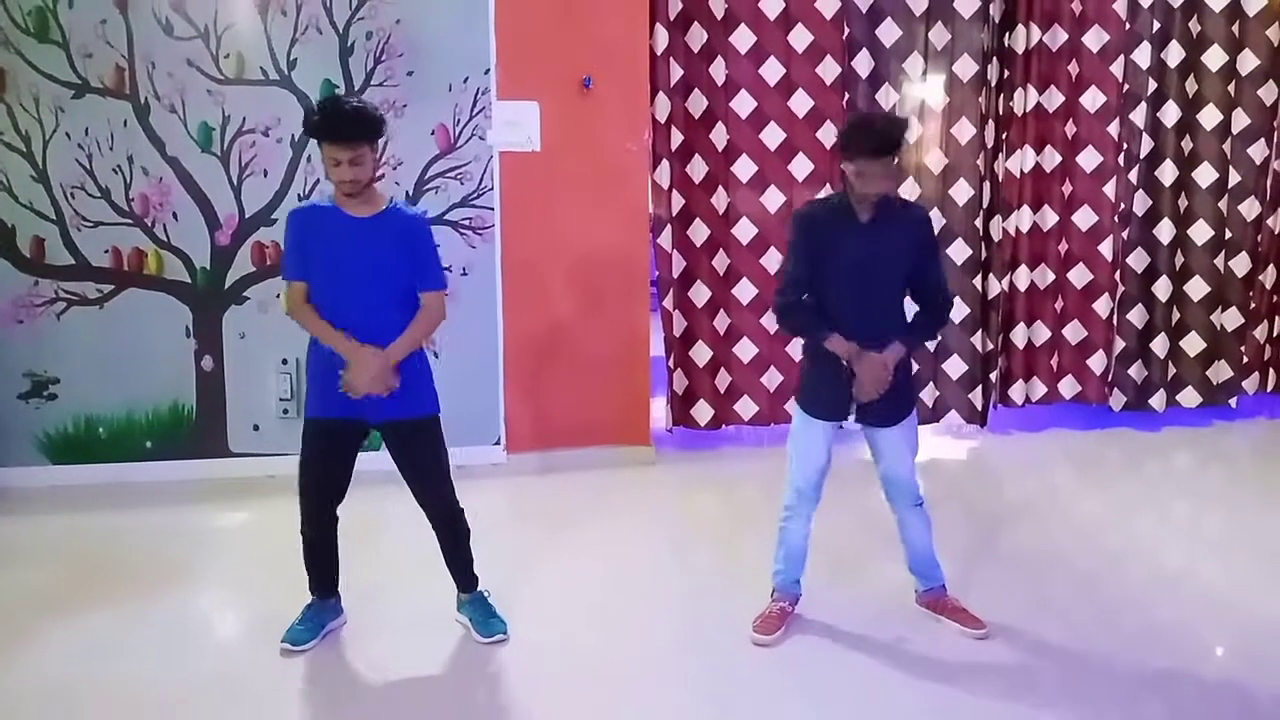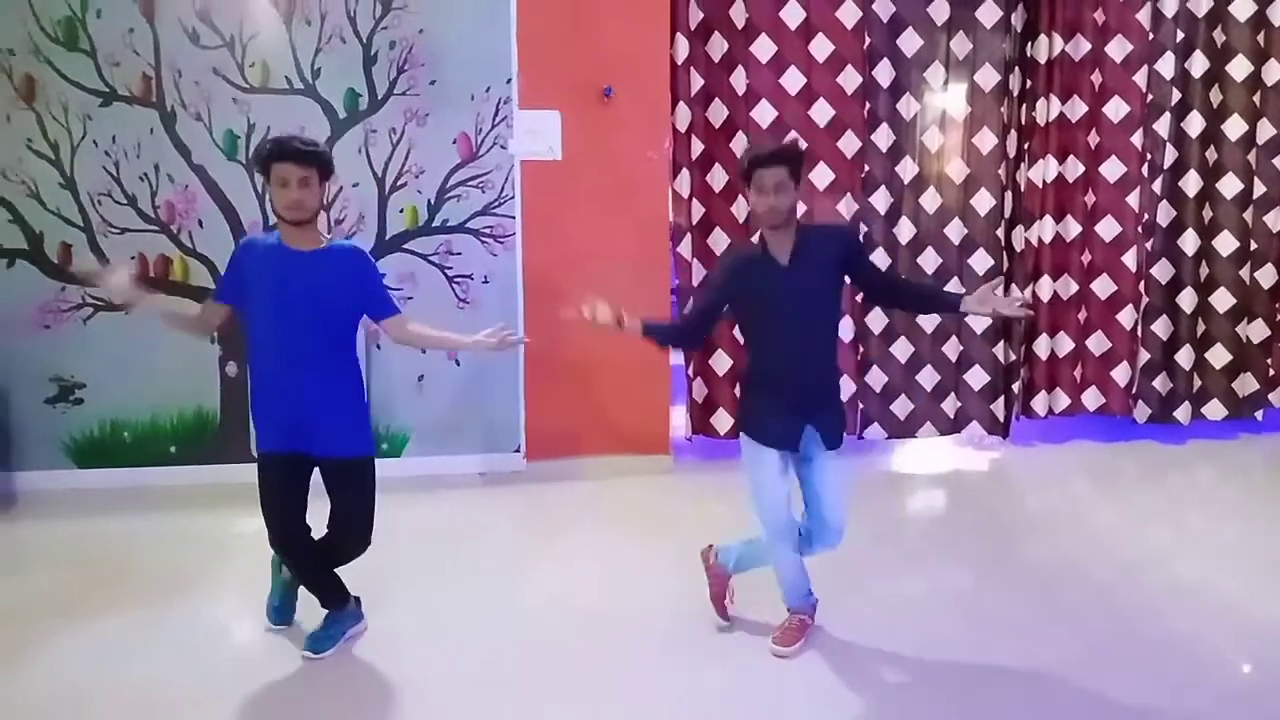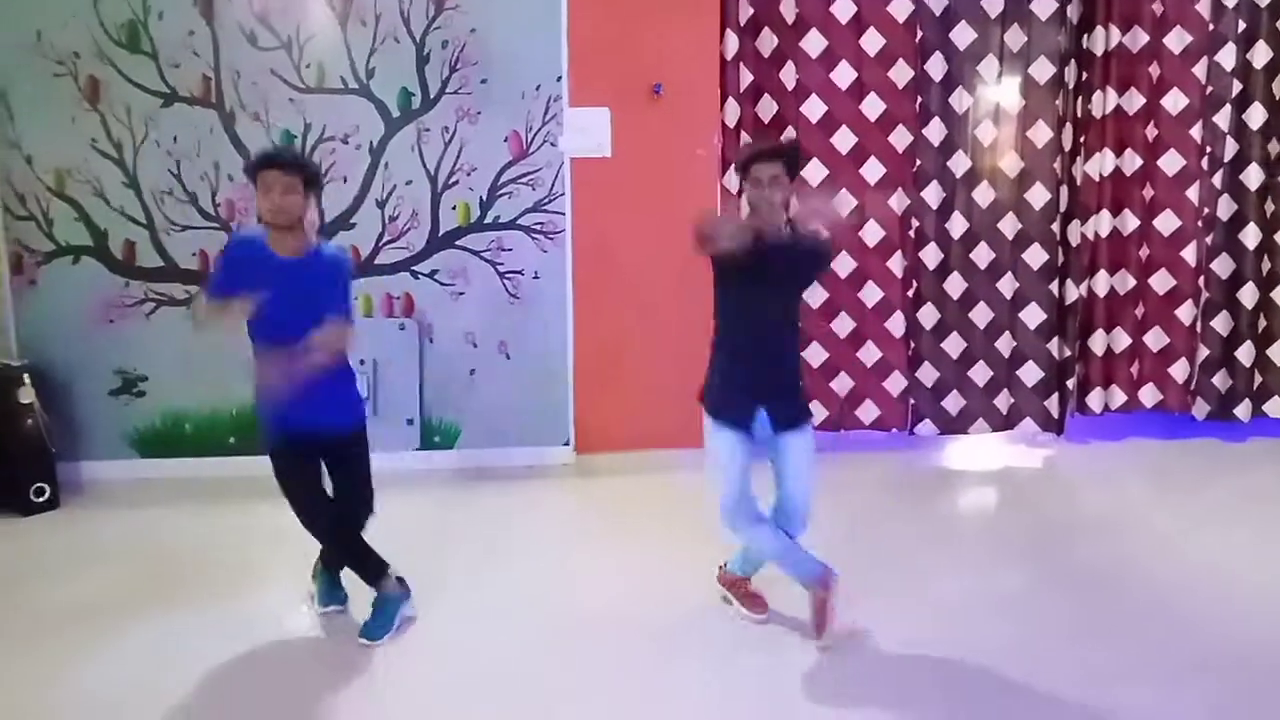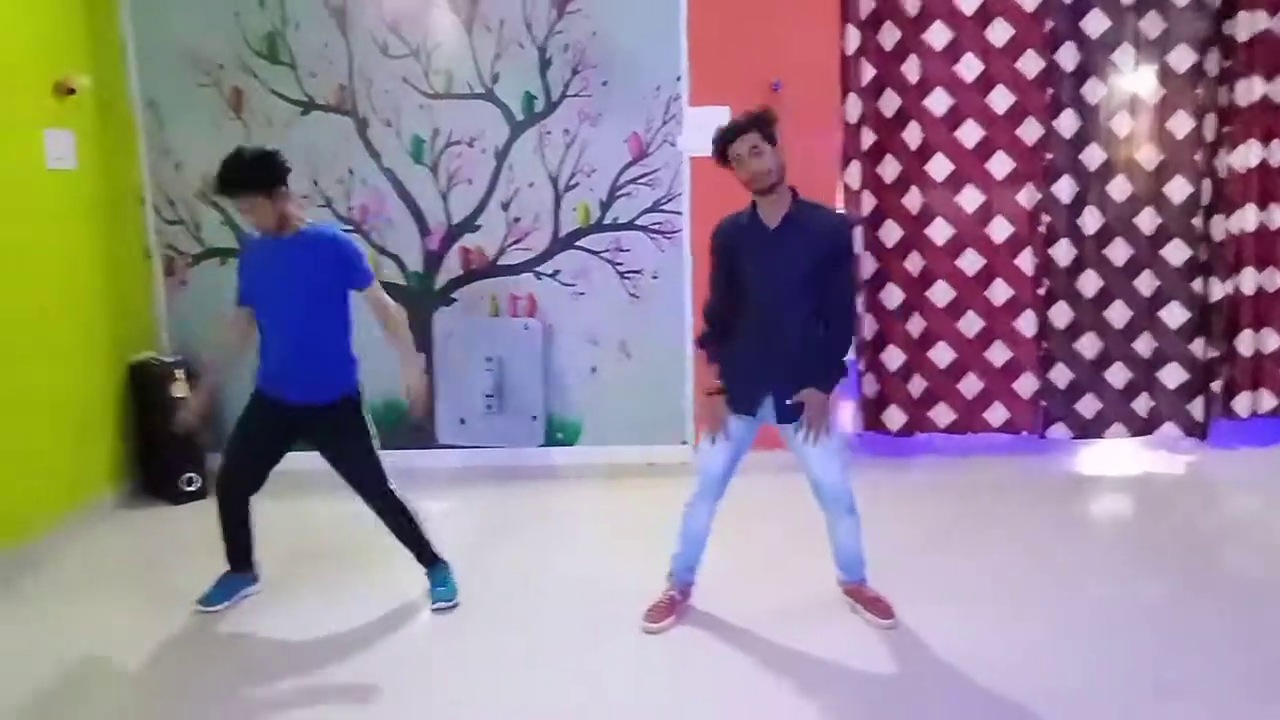
dt=0.5s
person 1, frame 1
left shoulder: (914, 223)
right shoulder: (812, 220)
left elbow: (936, 306)
right elbow: (788, 307)
left wrist: (889, 357)
right wrist: (851, 355)
left hip: (890, 380)
right hip: (823, 381)
left knee: (905, 494)
right knee: (800, 497)
left ankle: (932, 591)
right ankle: (784, 597)
person 1, frame 2
left shoulder: (835, 246)
right shoulder: (736, 268)
left elbow: (893, 294)
right elbow: (691, 333)
left wrist: (964, 303)
right wrist: (623, 321)
left hip: (822, 414)
right hip: (765, 418)
left knee: (826, 531)
right knee: (780, 526)
left ankle: (724, 560)
right ankle: (801, 606)
person 1, frame 3
left shoulder: (804, 248)
right shoulder: (728, 243)
left elbow: (817, 252)
right elbow: (710, 234)
left wrist: (815, 229)
right wrist: (743, 230)
left hip: (784, 401)
right hip: (730, 399)
left knee: (794, 515)
right knee: (737, 510)
left ankle: (738, 573)
right ankle: (816, 579)
person 1, frame 4
left shoulder: (829, 229)
right shoulder: (729, 233)
left elbow: (841, 313)
right elbow: (718, 312)
left wrist: (824, 386)
right wrist: (713, 385)
left hip: (803, 384)
right hip: (740, 383)
left knee: (835, 493)
right knee: (708, 488)
left ankle: (854, 582)
right ankle: (679, 586)
person 2, frame 1
left shoulder: (410, 226)
right shoulder: (304, 222)
left elbow: (434, 310)
right elbow: (297, 304)
left wrist: (383, 362)
right wrist: (354, 353)
left hip: (405, 393)
right hip: (331, 395)
left knee: (439, 500)
right knee: (316, 505)
left ankle: (470, 596)
right ankle: (324, 602)
person 2, frame 2
left shoulder: (353, 261)
right shoulder: (249, 258)
left elbow: (400, 330)
right elbow: (208, 323)
left wrist: (474, 343)
right wrist: (139, 299)
left hip: (347, 432)
right hip: (280, 432)
left knee: (353, 536)
right knee: (287, 537)
left ankle: (294, 571)
right ankle: (341, 606)
person 2, frame 3
left shoulder: (334, 263)
right shoulder: (241, 252)
left elbow: (338, 337)
right elbow: (205, 311)
left wrist: (296, 364)
right wrist: (231, 307)
left hip: (340, 413)
right hip: (283, 420)
left knee: (353, 514)
right knee: (317, 514)
left ankle: (332, 563)
right ankle: (388, 587)
person 2, frame 4
left shoulder: (334, 247)
right shoulder: (251, 255)
left elbow: (381, 303)
right elbow: (243, 326)
left wrist: (410, 360)
right wrist: (208, 384)
left hip: (332, 398)
right hip: (273, 398)
left knee: (375, 491)
right knee: (231, 484)
left ankle: (434, 566)
right ankle: (241, 571)
